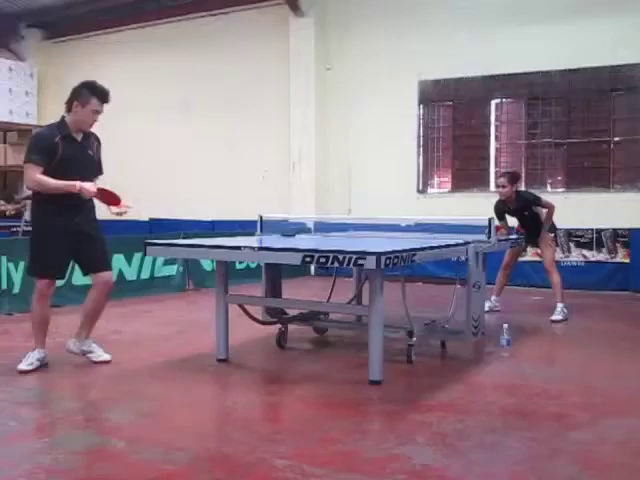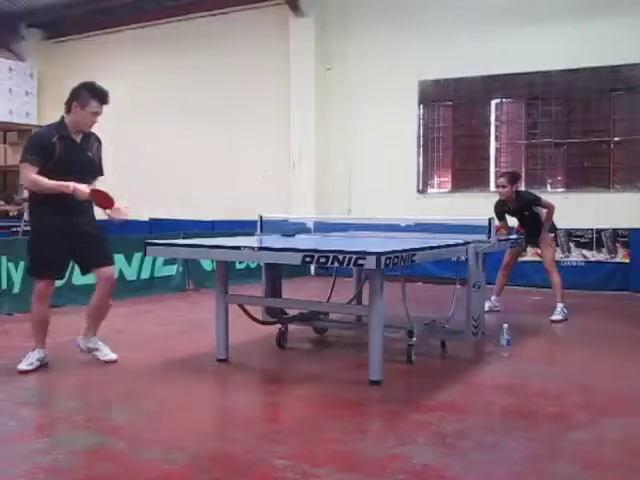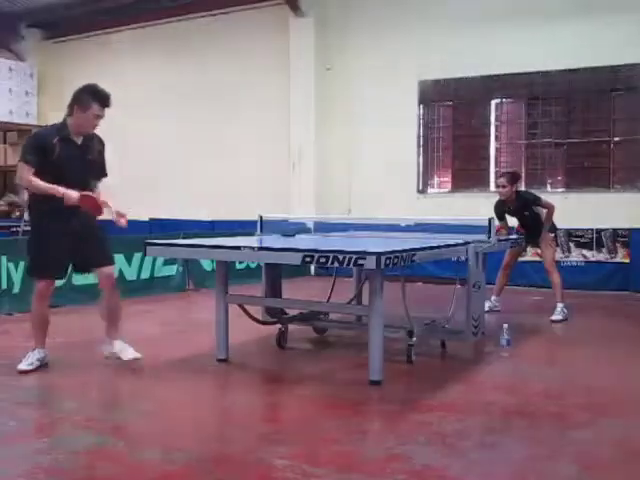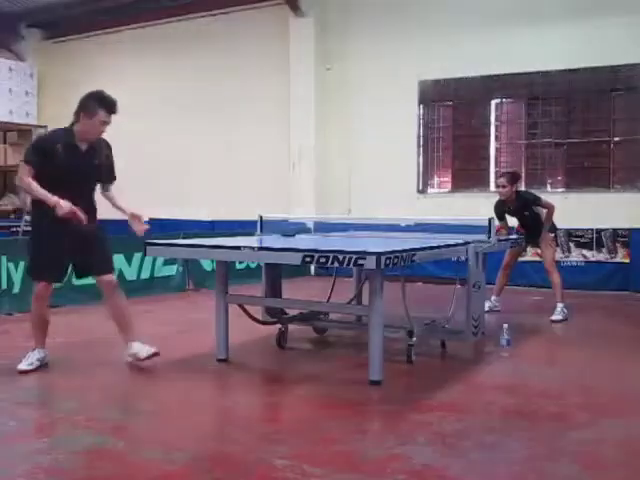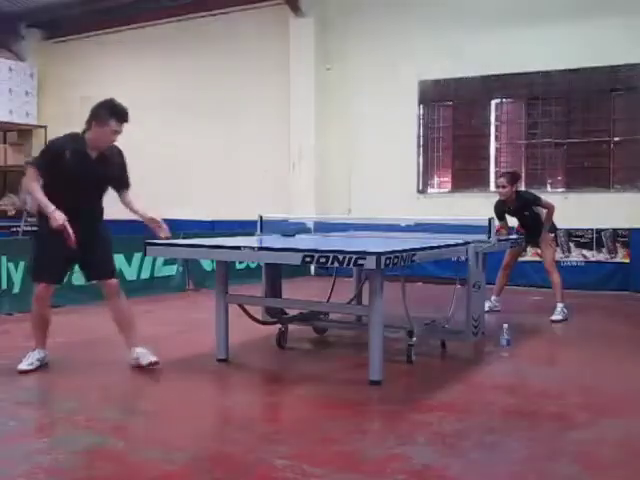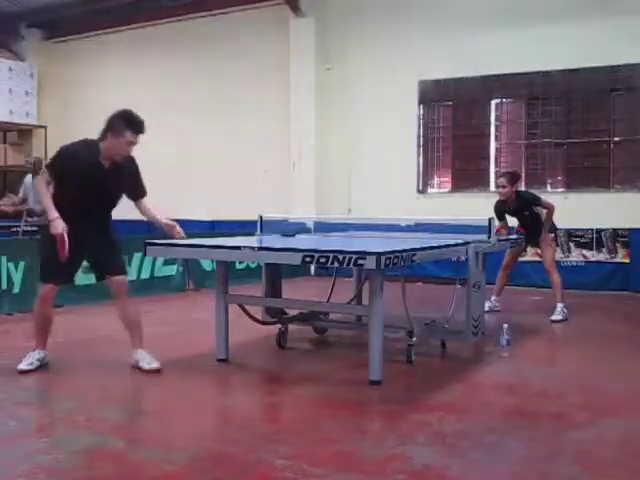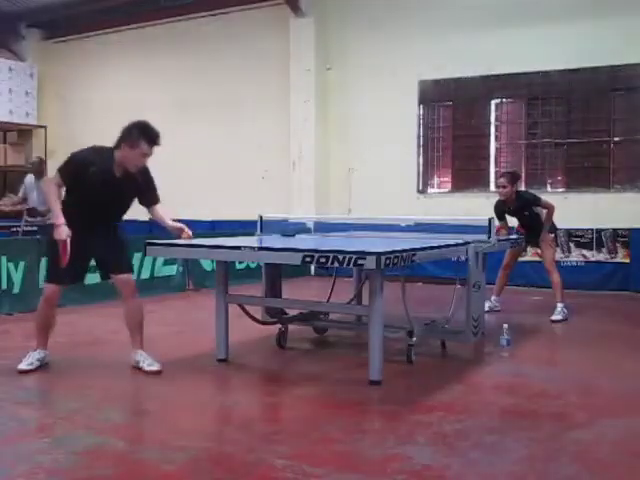
dt=0.1s
person 1, frame 1
left shoulder: (93, 142)
right shoulder: (45, 137)
right elbow: (32, 180)
right wrist: (75, 187)
left hip: (85, 222)
right hip: (51, 224)
left knee: (105, 280)
right knee: (44, 287)
left ankle: (81, 340)
right ankle: (39, 350)
person 1, frame 2
left shoulder: (94, 142)
right shoulder: (43, 137)
right elbow: (27, 179)
right wrist: (69, 187)
left hip: (83, 221)
right hip: (49, 224)
left knee: (108, 276)
right knee: (43, 288)
left ankle: (89, 338)
right ankle: (39, 351)
person 1, frame 3
left shoulder: (96, 144)
right shoulder: (44, 138)
right elbow: (23, 178)
left wrist: (110, 206)
right wrist: (61, 192)
left hip: (84, 221)
right hip: (49, 223)
left knee: (109, 277)
right knee: (43, 288)
left ankle: (114, 341)
right ankle: (39, 351)
person 1, frame 4
left shoulder: (103, 149)
right shoulder: (48, 142)
left elbow: (107, 188)
right elbow: (23, 179)
left wrist: (127, 211)
right wrist: (54, 201)
left hip: (86, 226)
right hip: (50, 227)
left knee: (110, 283)
right knee: (41, 289)
left ankle: (132, 345)
right ankle: (39, 351)
person 1, frame 5
left shoulder: (114, 157)
right shoulder: (60, 147)
left elbow: (124, 194)
right elbow: (29, 179)
left wrist: (146, 216)
right wrist: (50, 210)
left hip: (91, 229)
right hip: (54, 228)
left knee: (112, 288)
right knee: (42, 292)
left ankle: (136, 350)
right ankle: (39, 351)
person 1, frame 6
left shoulder: (127, 166)
right shoulder: (73, 154)
left elbow: (140, 201)
right elbow: (41, 182)
left wrist: (161, 221)
right wrist: (54, 218)
left hip: (100, 232)
right hip: (63, 231)
left knee: (121, 286)
right knee: (46, 292)
left ankle: (139, 352)
right ankle: (39, 351)
person 1, frame 7
left shoulder: (141, 175)
right shoulder: (87, 159)
left elbow: (153, 207)
right elbow: (51, 184)
left wrist: (171, 225)
right wrist: (59, 222)
left hip: (106, 234)
right hip: (70, 232)
left knee: (128, 285)
right knee: (50, 293)
left ankle: (138, 353)
right ankle: (40, 351)
person 2, frame 1
left shoulder: (526, 197)
right shoulder: (499, 206)
left elbow: (551, 207)
right elbow: (504, 229)
left wrist: (544, 232)
right wrist: (499, 231)
left hip: (543, 230)
right hip: (524, 231)
left knee: (550, 266)
right knee: (506, 265)
left ankle: (561, 307)
right ankle: (494, 301)
person 2, frame 2
left shoulder: (526, 197)
right shoulder: (499, 206)
left elbow: (551, 207)
right elbow: (504, 229)
left wrist: (545, 232)
right wrist: (500, 232)
left hip: (543, 230)
right hip: (525, 230)
left knee: (550, 266)
right knee: (505, 265)
left ankle: (561, 307)
right ankle: (494, 301)
person 2, frame 3
left shoulder: (526, 197)
right shoulder: (499, 206)
left elbow: (551, 207)
right elbow: (504, 229)
left wrist: (545, 232)
right wrist: (500, 232)
left hip: (543, 230)
right hip: (524, 231)
left knee: (550, 266)
right knee: (506, 265)
left ankle: (561, 307)
right ankle: (494, 301)
person 2, frame 4
left shoulder: (526, 197)
right shoulder: (499, 206)
left elbow: (551, 207)
right elbow: (504, 229)
left wrist: (545, 232)
right wrist: (500, 232)
left hip: (543, 230)
right hip: (525, 231)
left knee: (550, 267)
right knee: (505, 265)
left ankle: (561, 307)
right ankle: (494, 301)
person 2, frame 5
left shoulder: (526, 197)
right shoulder: (499, 206)
left elbow: (551, 208)
right elbow: (504, 229)
left wrist: (544, 232)
right wrist: (500, 232)
left hip: (543, 230)
right hip: (524, 231)
left knee: (550, 267)
right knee: (506, 265)
left ankle: (561, 307)
right ankle: (494, 301)
person 2, frame 6
left shoulder: (526, 197)
right shoulder: (499, 206)
left elbow: (551, 208)
right elbow: (504, 228)
left wrist: (544, 232)
right wrist: (501, 232)
left hip: (543, 230)
right hip: (524, 231)
left knee: (550, 267)
right knee: (506, 265)
left ankle: (561, 307)
right ankle: (494, 301)
person 2, frame 7
left shoulder: (526, 197)
right shoulder: (499, 206)
left elbow: (551, 207)
right elbow: (504, 229)
left wrist: (544, 232)
right wrist: (501, 232)
left hip: (543, 230)
right hip: (524, 231)
left knee: (550, 267)
right knee: (506, 265)
left ankle: (561, 307)
right ankle: (494, 301)
